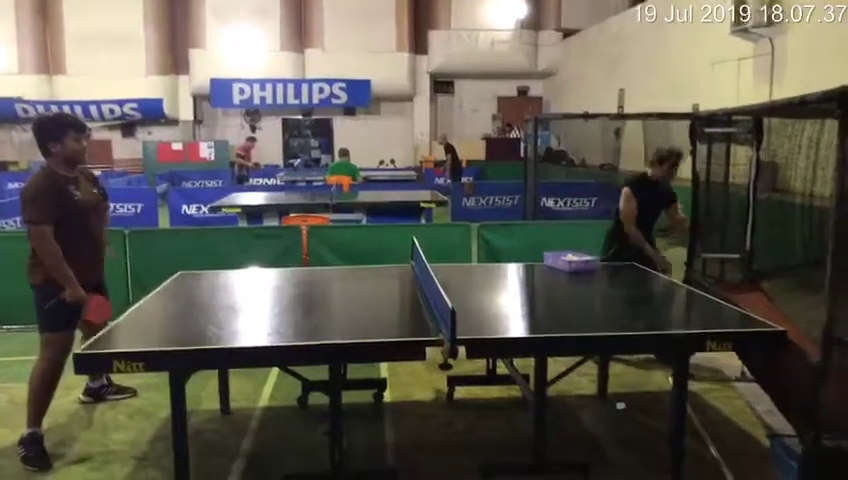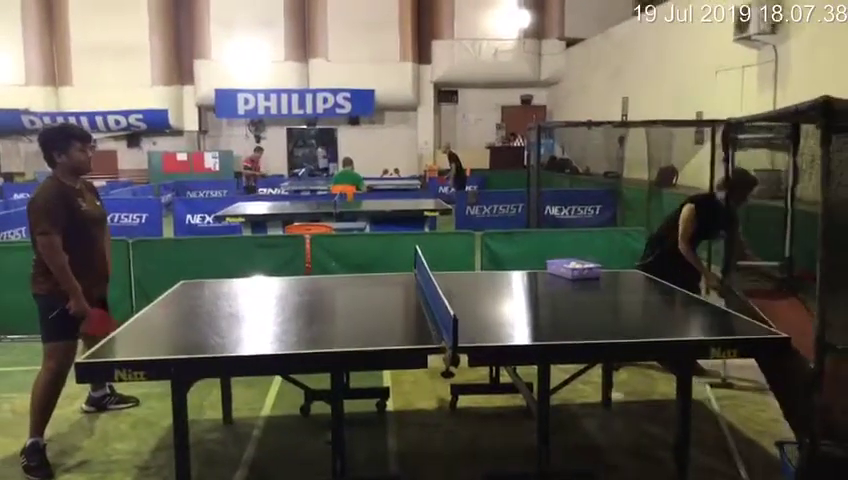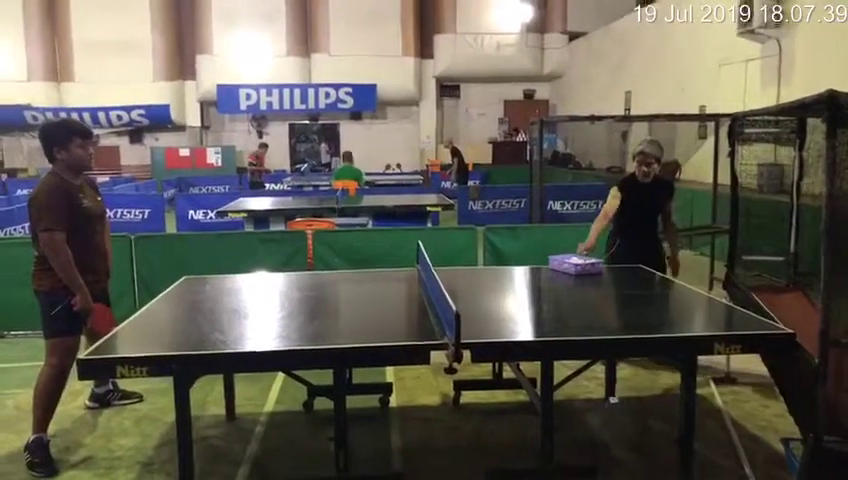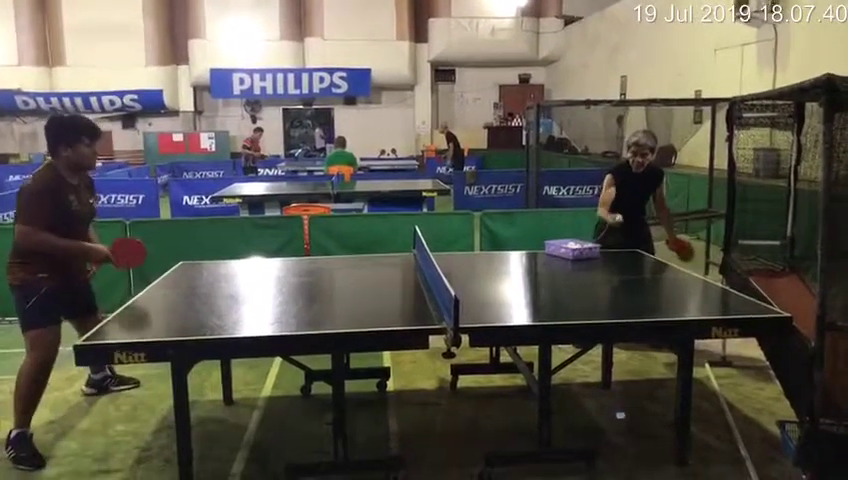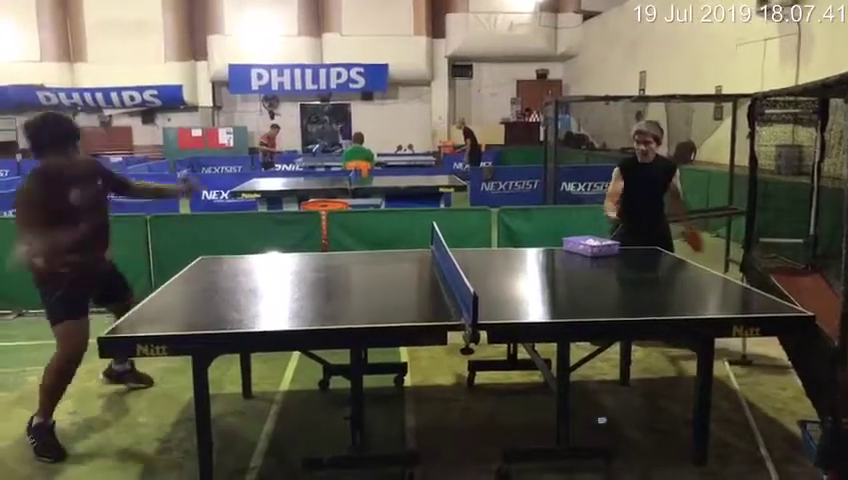
dt=1s
person 1, frame 1
left shoulder: (86, 176)
right shoulder: (41, 186)
right elbow: (42, 239)
left wrist: (103, 246)
right wrist: (70, 284)
left hip: (91, 276)
right hip: (57, 284)
left knee: (97, 332)
right knee: (53, 354)
left ankle: (97, 384)
right ankle: (31, 435)
person 1, frame 2
left shoulder: (88, 189)
right shoulder: (49, 196)
right elbow: (50, 250)
left wrist: (105, 273)
right wrist: (75, 295)
left hip: (93, 287)
right hip: (60, 294)
left knee: (100, 342)
right knee: (57, 364)
left ankle: (99, 394)
right ankle: (33, 445)
person 1, frame 3
left shoulder: (88, 185)
right shoulder: (50, 192)
right elbow: (52, 246)
left wrist: (104, 271)
right wrist: (79, 291)
left hip: (93, 283)
right hip: (62, 289)
left knee: (103, 338)
right knee: (60, 359)
left ankle: (102, 390)
right ankle: (37, 441)
person 1, frame 4
left shoulder: (84, 181)
right shoulder: (41, 186)
right elbow: (26, 236)
left wrist: (93, 249)
right wrist: (84, 249)
left hip: (70, 273)
right hip: (35, 278)
left knee: (94, 327)
right knee: (42, 353)
left ankle: (99, 376)
right ankle: (18, 436)
person 1, frame 5
left shoulder: (92, 168)
right shoulder: (36, 187)
left elbow: (129, 187)
right elbow: (29, 240)
left wrist: (173, 189)
left hip: (96, 263)
right hip: (60, 273)
left knee: (129, 312)
right knee: (72, 349)
left ankle: (120, 367)
right ankle: (40, 424)
person 2, frame 1
left shoulder: (668, 195)
right shoulder: (630, 189)
left elbow: (681, 224)
right elbow: (629, 228)
right wrist: (654, 255)
left hip: (644, 250)
right hip: (620, 248)
person 2, frame 2
left shoulder: (728, 217)
right shoulder: (696, 205)
left elbow: (739, 249)
right elbow: (683, 244)
right wrist: (706, 273)
left hip: (683, 258)
right hip: (659, 254)
person 2, frame 3
left shoulder: (665, 188)
right shoulder: (622, 188)
left elbow: (667, 222)
right elbow: (605, 216)
left wrist: (674, 252)
right wrist: (591, 240)
left hip: (651, 248)
right hip: (622, 247)
person 2, frame 4
left shoulder: (656, 175)
right shoulder: (615, 174)
left elbow: (661, 208)
right elbow: (601, 210)
left wrist: (672, 237)
right wrist: (610, 219)
left hip: (639, 232)
right hip: (611, 233)
person 2, frame 5
left shoulder: (669, 168)
right shoulder: (623, 168)
left elbow: (677, 200)
right elbow: (610, 200)
left wrist: (688, 226)
right wrist: (611, 212)
left hip: (657, 230)
right hip: (627, 230)
